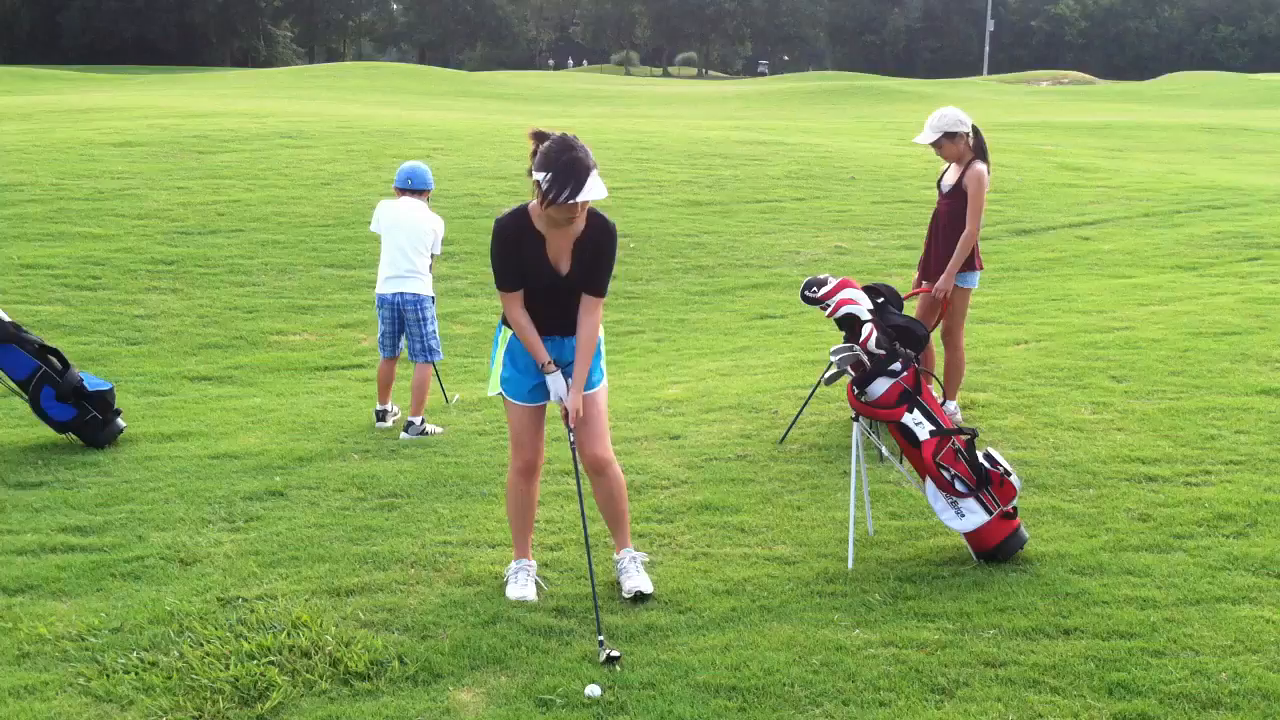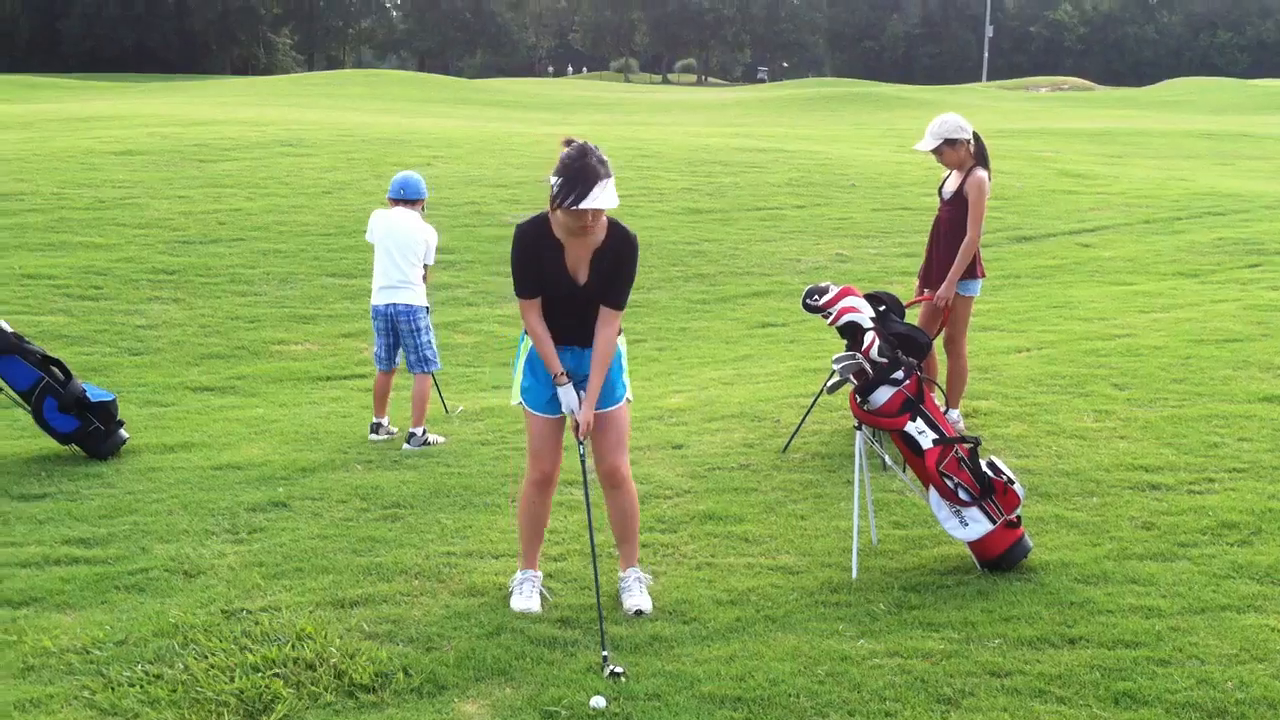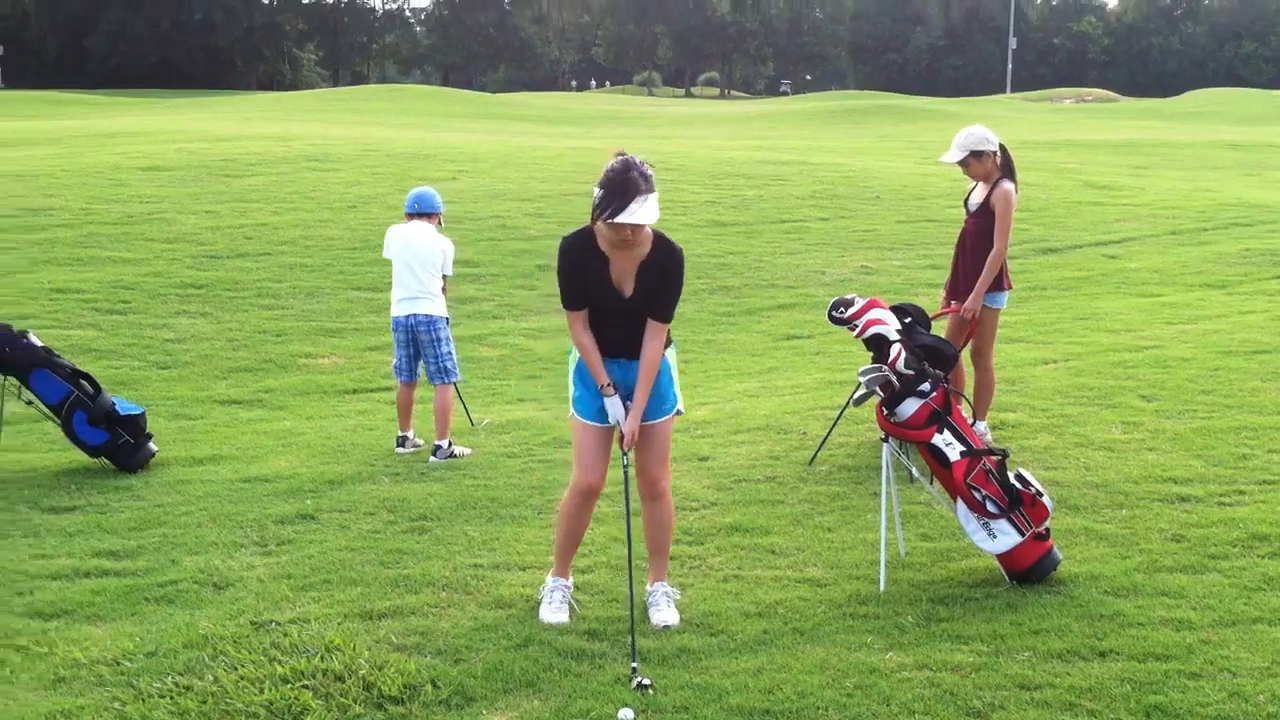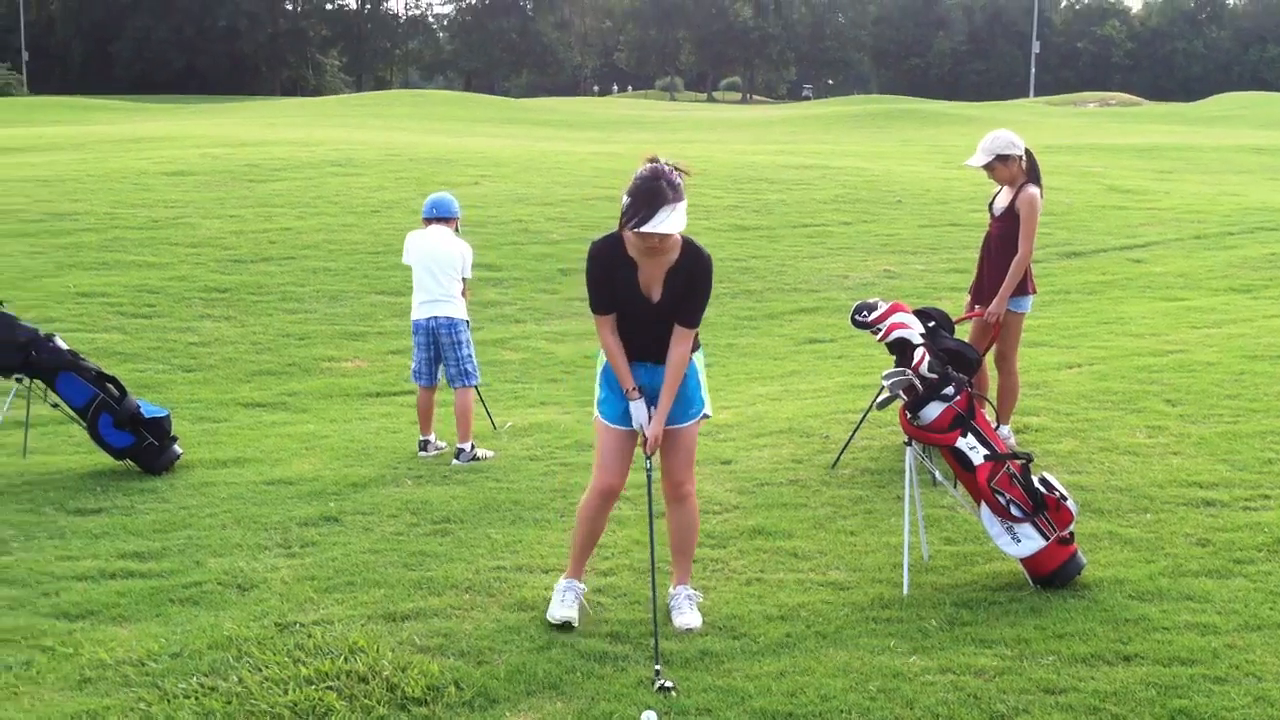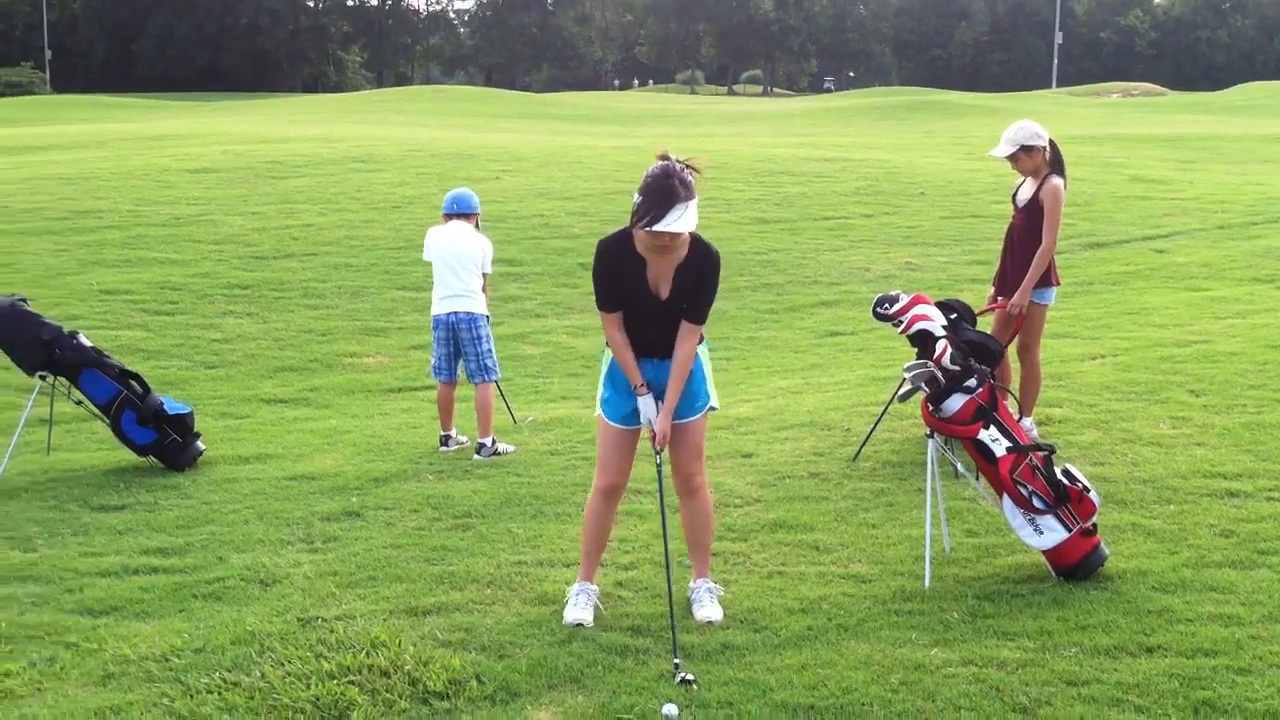
dt=0.2s
person 1, frame 1
left shoulder: (601, 231)
right shoulder: (510, 229)
left elbow: (590, 309)
right elbow: (513, 306)
left wrist: (577, 385)
right wrist: (548, 369)
left hip: (579, 346)
right hip: (525, 349)
left knee: (599, 457)
right knee: (526, 461)
left ankle: (626, 554)
right ankle: (522, 563)
person 1, frame 2
left shoulder: (622, 242)
right shoulder: (530, 236)
left elbow: (608, 321)
right elbow: (531, 313)
left wrist: (591, 400)
right wrist: (562, 380)
left hip: (601, 358)
right hip: (545, 358)
left knee: (614, 469)
right knee: (541, 472)
left ankle: (631, 573)
right ankle: (527, 572)
person 1, frame 3
left shoulder: (668, 256)
right shoulder: (575, 249)
left elbow: (655, 335)
right elbow: (578, 325)
left wrist: (636, 411)
right wrist: (607, 391)
left hip: (650, 371)
right hip: (595, 369)
left knee: (655, 484)
right knee: (587, 483)
left ankle: (659, 586)
right ankle: (558, 580)
person 1, frame 4
left shoulder: (696, 262)
right shoulder: (604, 254)
left elbow: (682, 339)
right elbow: (607, 330)
left wrist: (661, 416)
right wrist: (634, 396)
left hip: (677, 375)
right hip: (621, 372)
left knee: (680, 486)
right knee: (606, 484)
left ankle: (682, 590)
right ankle: (570, 582)
person 1, frame 5
left shoulder: (705, 259)
right shoulder: (612, 251)
left elbow: (687, 335)
right elbow: (612, 328)
left wrist: (668, 409)
right wrist: (641, 392)
left hip: (683, 369)
right hip: (626, 368)
left knee: (692, 479)
right knee: (610, 482)
left ankle: (702, 583)
right ankle: (584, 585)
person 2, frame 1
left shoulder: (976, 172)
right shoulder: (950, 168)
left elbow: (972, 229)
left wrist: (950, 274)
right wrist: (923, 266)
left hip: (960, 265)
right hip: (937, 260)
left knee: (950, 335)
left ankle: (949, 406)
person 2, frame 2
left shoulder: (977, 179)
right shoulder: (951, 175)
left elbow: (973, 236)
left wrist: (951, 282)
right wrist: (924, 274)
left hip: (962, 273)
right hip: (938, 268)
left knee: (953, 343)
left ankle: (953, 414)
person 2, frame 3
left shoulder: (1003, 191)
right shoulder: (977, 187)
left elbow: (999, 248)
left wrist: (978, 294)
right wrist: (951, 286)
left hip: (989, 285)
right hip: (965, 280)
left knee: (980, 355)
left ankle: (980, 426)
person 2, frame 4
left shoulder: (1028, 196)
right shoulder: (1001, 192)
left elbow: (1024, 253)
left wrist: (1002, 298)
right wrist: (975, 290)
left hip: (1013, 290)
right hip: (989, 284)
left knee: (1004, 359)
left ankle: (1003, 430)
person 2, frame 5
left shoulder: (1052, 186)
right shoulder: (1024, 183)
left elbow: (1048, 244)
left wrist: (1025, 290)
right wrist: (998, 283)
left hip: (1036, 280)
right hip: (1012, 276)
left knee: (1027, 351)
left ankle: (1026, 422)
person 3, frame 1
left shoulder: (384, 209)
right shoulder: (434, 221)
right elbow: (431, 262)
left hip: (386, 291)
right hip: (417, 292)
left knee: (388, 354)
right knee: (424, 359)
left ankle: (384, 410)
right ankle: (414, 423)
person 3, frame 2
left shoulder: (378, 218)
right shoulder: (427, 231)
right elbow: (424, 274)
left hip: (381, 302)
right hip: (411, 303)
left knee: (385, 367)
right knee: (423, 370)
left ankle: (379, 424)
right ankle: (416, 434)
person 3, frame 3
left shoulder: (394, 233)
right shoulder: (443, 243)
right elbow: (443, 285)
left hip: (401, 315)
right hip: (431, 315)
left knee: (406, 380)
right knee: (444, 381)
left ankle: (405, 437)
right ankle: (442, 446)
person 3, frame 4
left shoulder: (413, 239)
right shoulder: (461, 247)
right elbow: (464, 288)
left hip: (421, 318)
right hip: (451, 317)
left knee: (426, 384)
right knee: (464, 384)
left ankle: (427, 441)
right ankle: (465, 448)
person 3, frame 5
left shoulder: (433, 235)
right shoulder: (481, 242)
right elbow: (484, 284)
left hip: (441, 313)
right hip: (471, 312)
left knee: (446, 379)
right knee: (484, 379)
left ankle: (448, 435)
right ankle: (485, 443)
